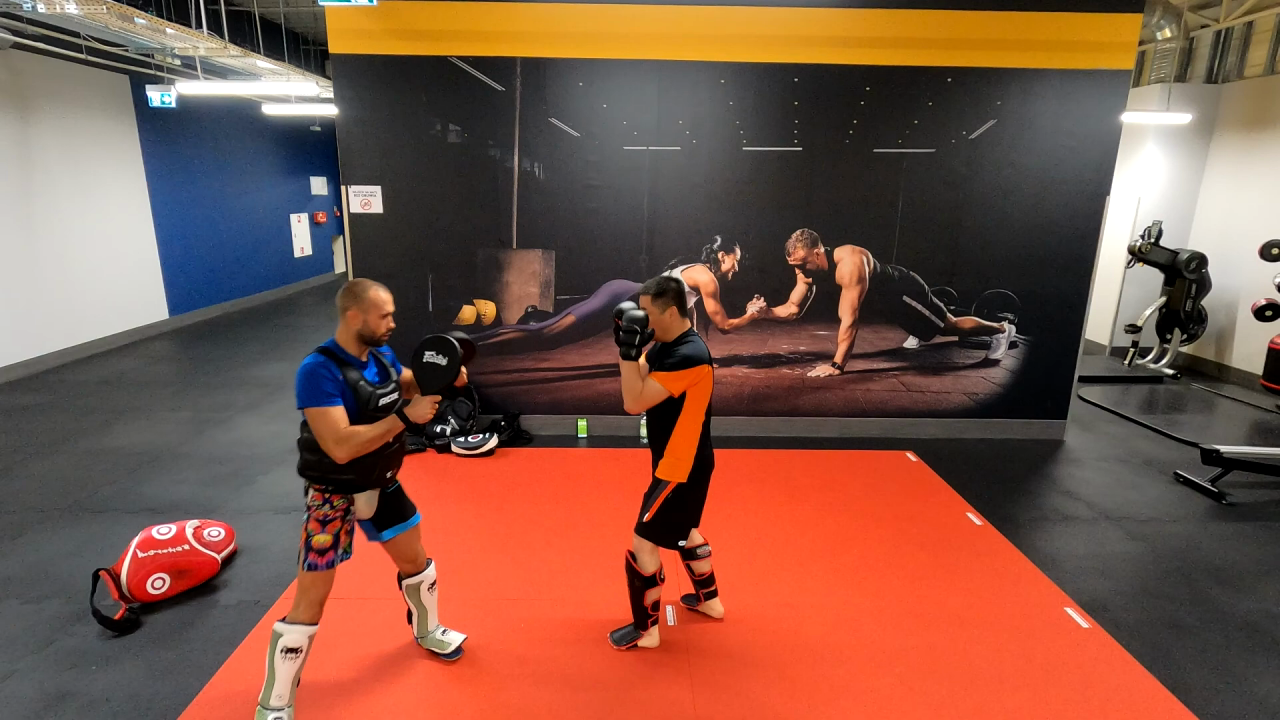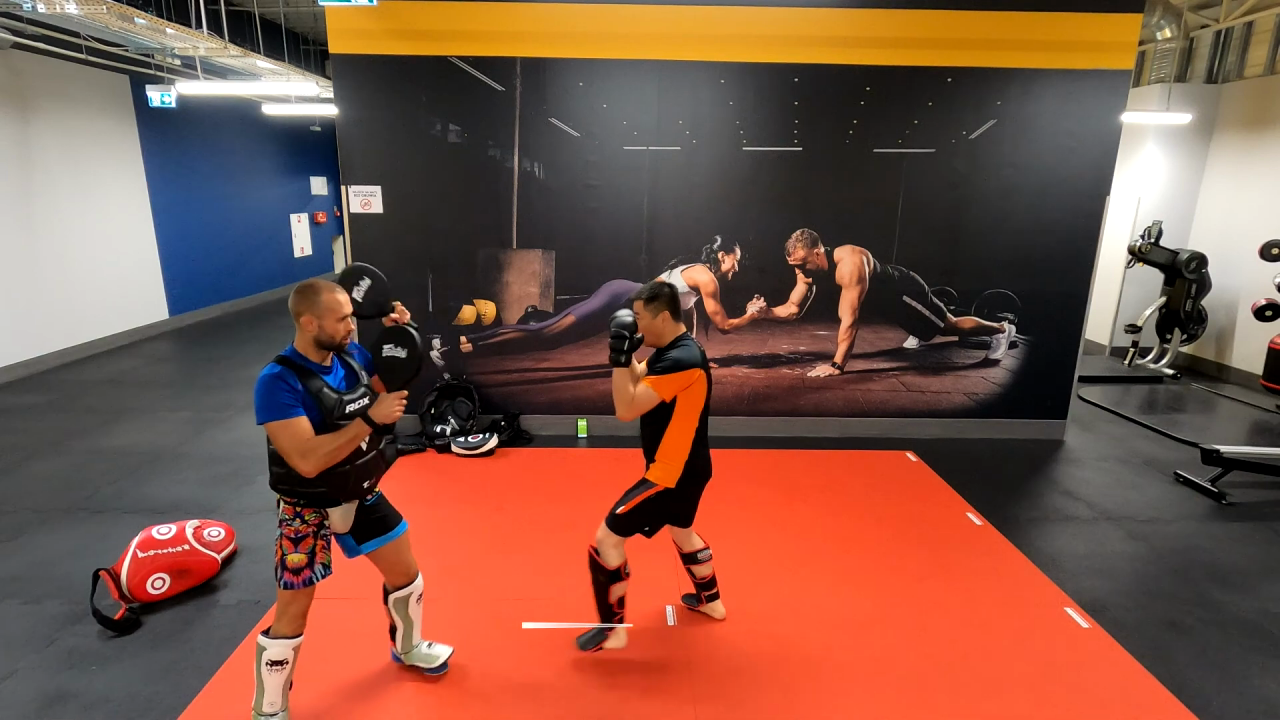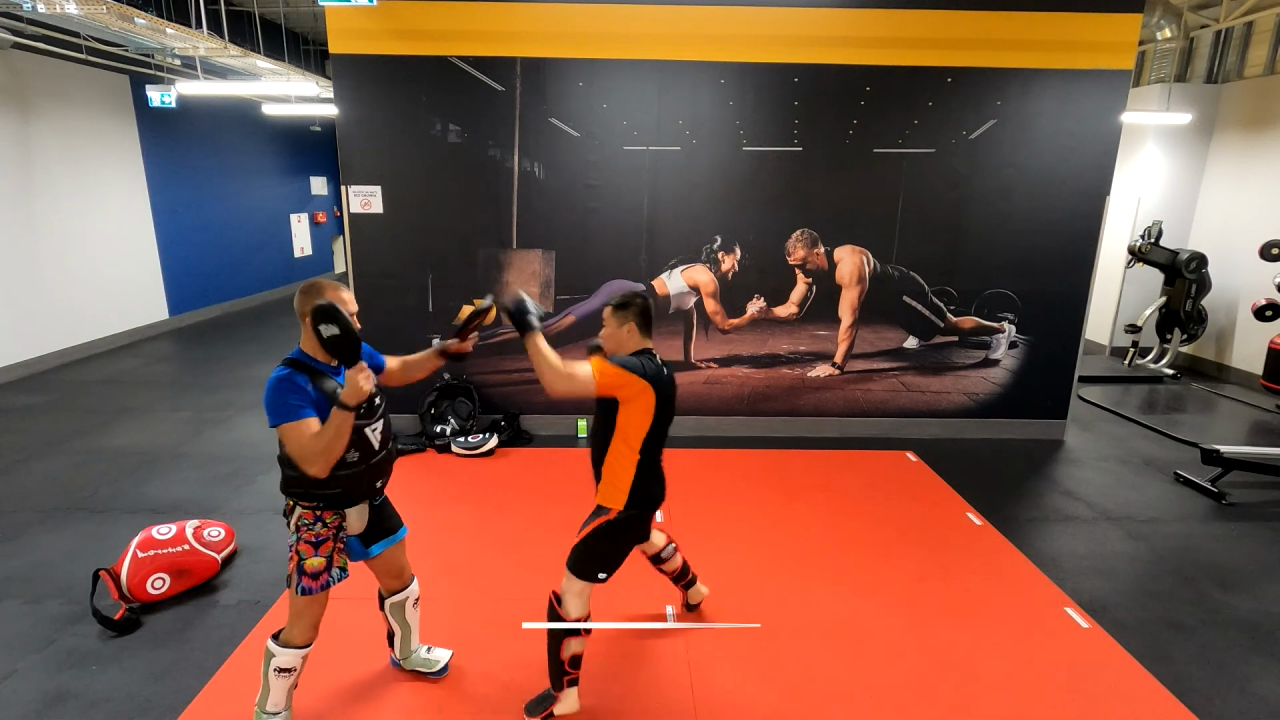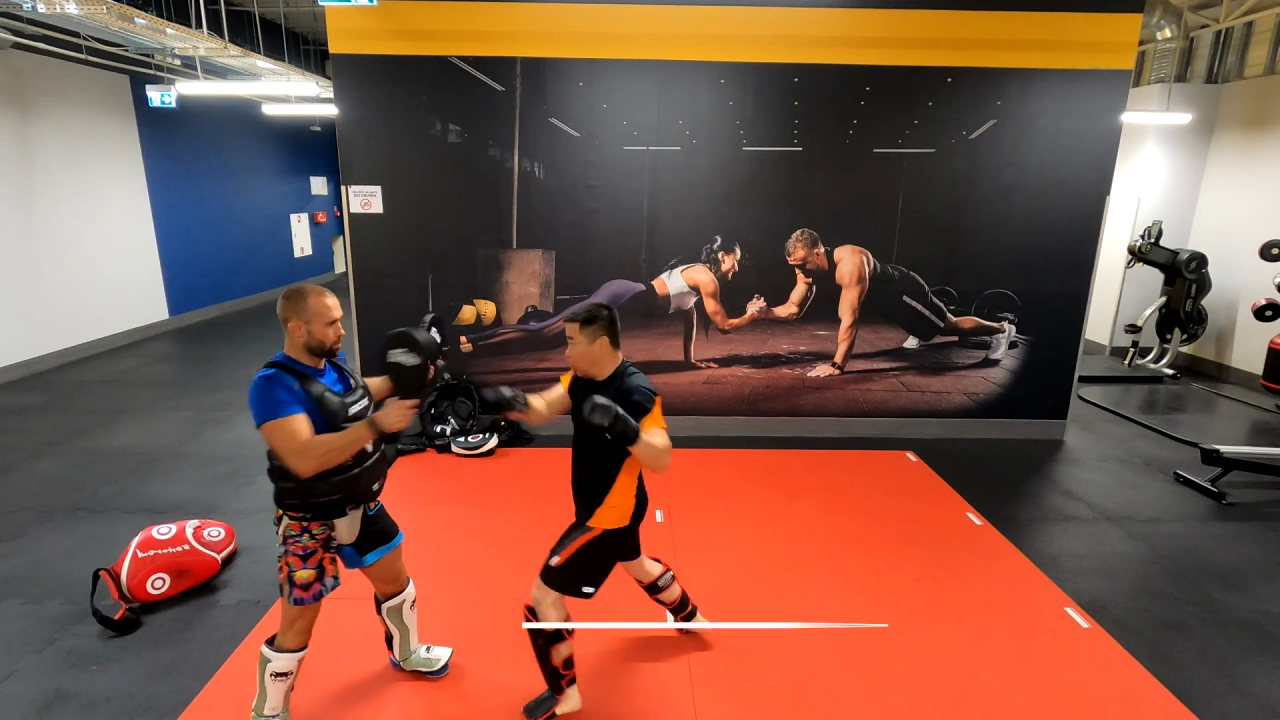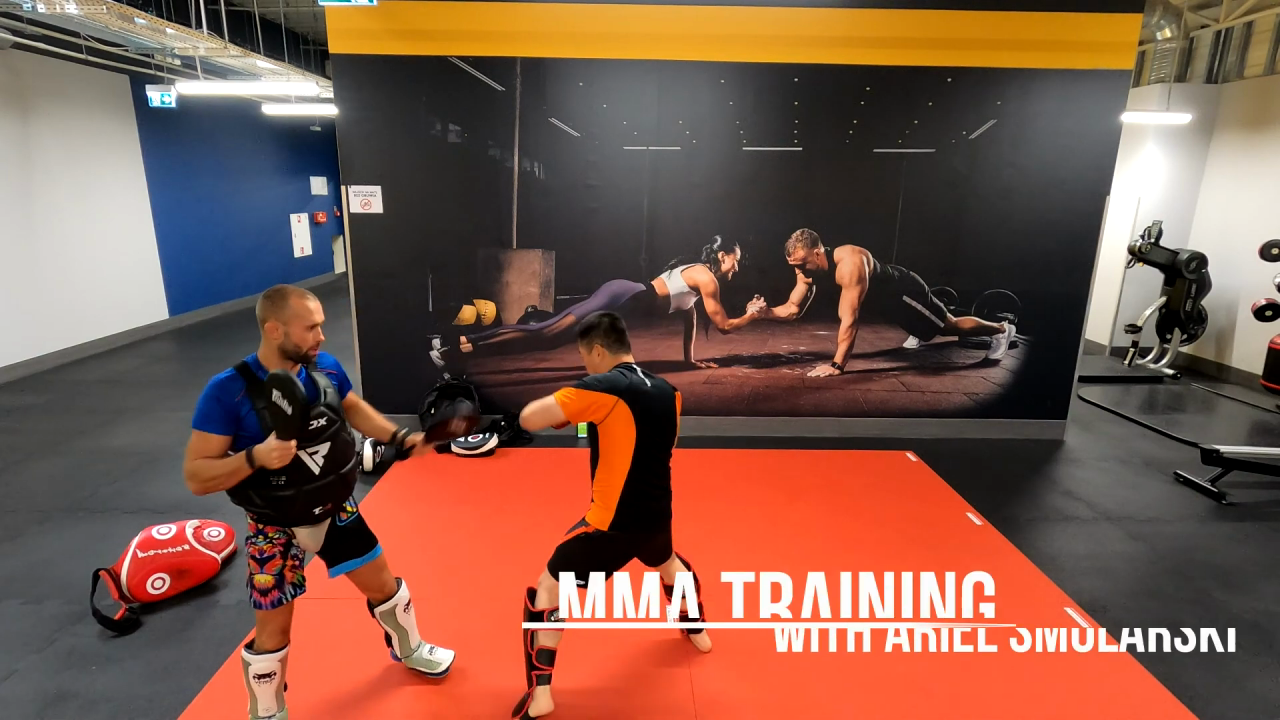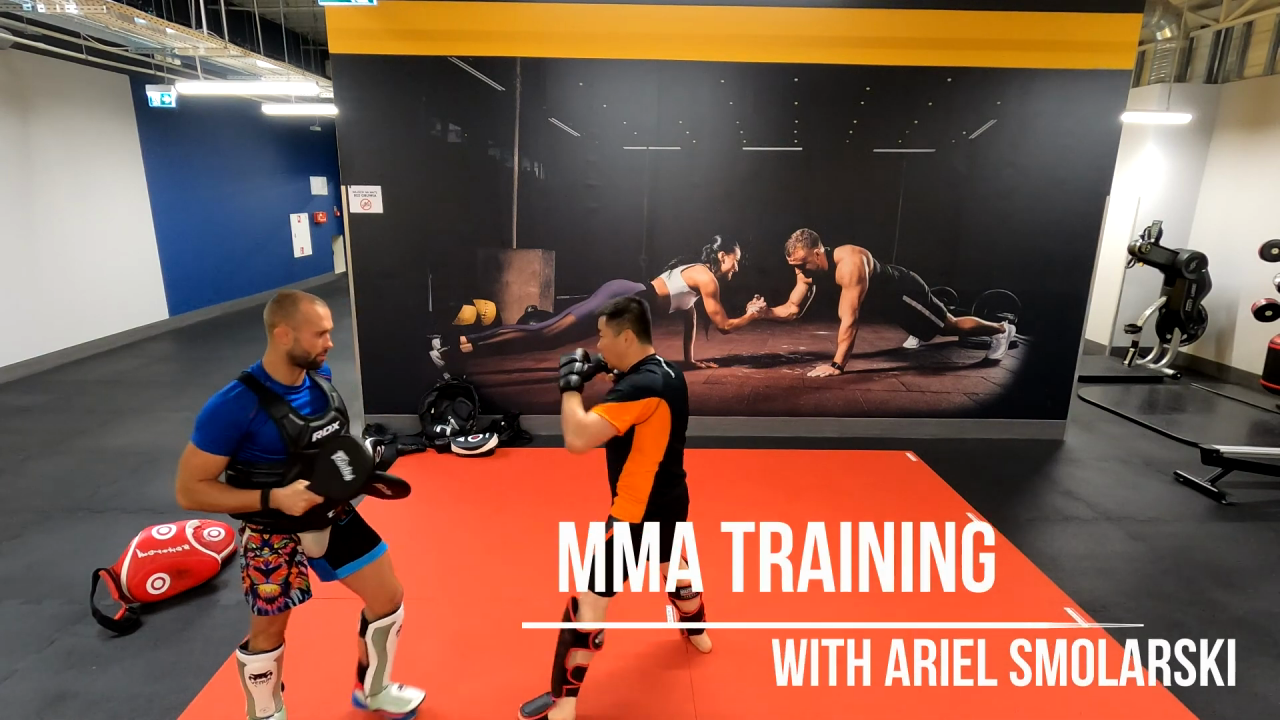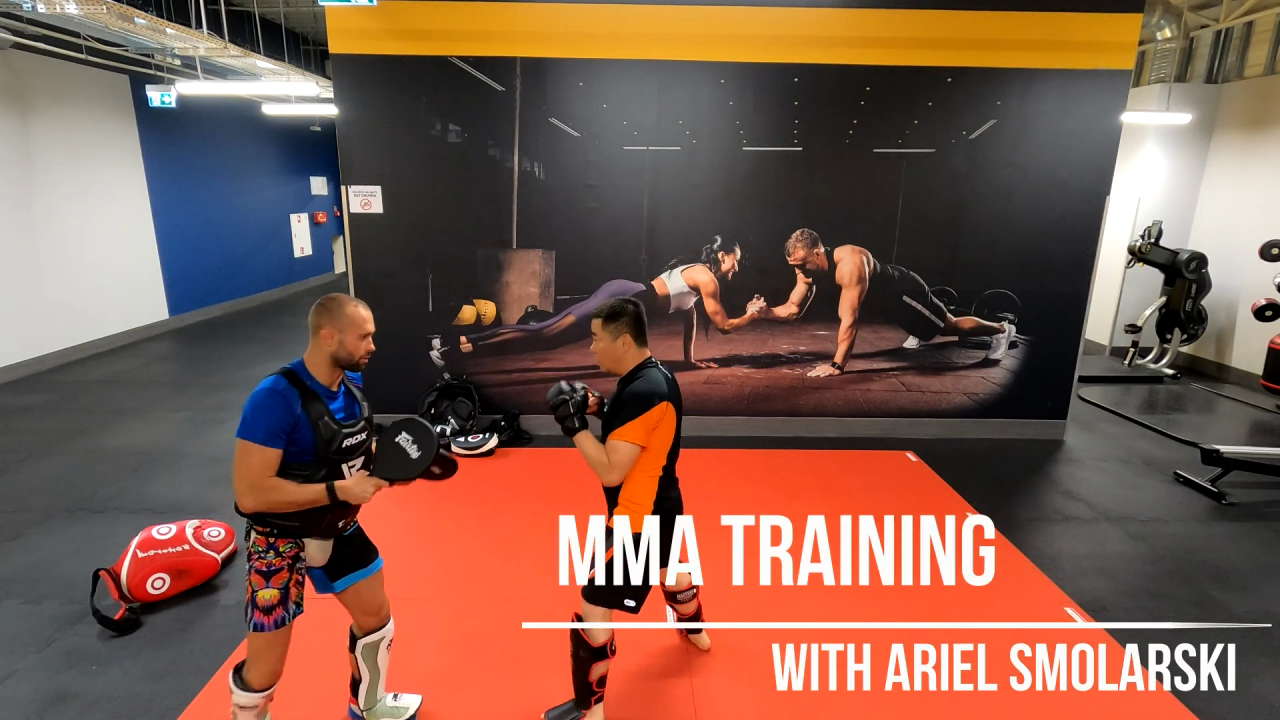
dt=0.3s
person 1, frame 1
left shoulder: (379, 353)
right shoulder: (318, 371)
left elbow: (409, 387)
right elbow: (341, 446)
right wrist: (406, 417)
left hip: (380, 485)
right hip: (332, 497)
left knee: (416, 560)
right knee: (310, 601)
left ankle: (427, 629)
person 1, frame 2
left shoulder: (349, 354)
right shoulder: (277, 381)
left elbow: (385, 384)
right elbow: (309, 461)
right wrist: (372, 419)
left hip: (361, 496)
right hip: (308, 512)
left knee: (405, 571)
right knee: (291, 616)
left ankle: (408, 646)
person 1, frame 3
left shoulder: (352, 354)
right shoulder: (287, 384)
left elbow: (401, 369)
right elbow: (317, 463)
left wrist: (445, 349)
right wrist: (345, 407)
left hip: (367, 500)
right hip: (321, 515)
left knee: (399, 578)
right knee: (303, 625)
left ankle: (407, 652)
person 1, frame 4
left shoulder: (331, 362)
right shoulder: (273, 386)
left elbow: (358, 400)
right elbow: (305, 459)
left wrist: (397, 383)
right wrist: (377, 424)
left hip: (359, 508)
right hip: (309, 524)
left knee: (395, 582)
right knee: (296, 630)
left ankle: (406, 652)
person 1, frame 5
left shoulder: (328, 368)
right shoulder: (227, 392)
left elbow: (356, 410)
right elbow: (196, 475)
left wrist: (399, 437)
right wrist: (255, 457)
left hip: (335, 513)
right hip: (274, 529)
left knee: (383, 584)
right knee: (272, 634)
left ankle: (409, 649)
person 1, frame 6
left shoulder: (319, 375)
right shoulder: (234, 405)
right elbow: (189, 491)
right wrist: (272, 498)
left hip: (334, 517)
right hip: (275, 536)
left knee: (388, 598)
right knee: (268, 636)
person 1, frame 7
left shoulder: (349, 382)
right shoulder: (274, 399)
right elbow: (249, 493)
right wrist: (338, 490)
left hip: (337, 530)
right hip: (279, 542)
left knee: (375, 615)
right knee: (265, 666)
person 2, frame 1
left shoulder: (688, 355)
right shoulder: (666, 344)
left elbow: (633, 402)
right elbow: (637, 376)
left wrist: (629, 348)
right wrist: (628, 340)
left hip: (680, 469)
right hip: (686, 464)
left knee: (643, 546)
right knee: (684, 530)
left ankle: (646, 629)
right ankle: (708, 598)
person 2, frame 2
left shoulder: (681, 361)
right shoulder: (674, 349)
left elbow: (626, 409)
right elbow: (637, 380)
left wrist: (619, 352)
right wrist: (626, 352)
left hip: (672, 474)
right hip: (688, 468)
left knee: (607, 538)
right knee: (681, 529)
left ankle: (613, 627)
right ankle: (710, 598)
person 2, frame 3
left shoulder: (636, 373)
right shoulder: (658, 369)
left elbow: (559, 383)
left wrist: (530, 326)
left hip: (622, 500)
right hip: (647, 490)
left knee: (571, 589)
right knee: (645, 540)
right ankle: (691, 590)
person 2, frame 4
left shoulder: (636, 393)
right shoulder: (583, 377)
left elbow: (660, 460)
right elbow: (542, 411)
left wrist: (625, 429)
right wrist: (515, 402)
left hip: (610, 514)
right hip: (602, 510)
left knee: (544, 597)
right knee: (635, 562)
right ankle: (689, 615)
person 2, frame 5
left shoulder: (604, 388)
right shoulder: (667, 390)
left elbow: (530, 418)
left wrist: (555, 401)
left hip: (613, 521)
right hip: (657, 514)
left knee: (546, 589)
right knee: (669, 565)
right ankle: (696, 630)
person 2, frame 6
left shoulder: (640, 386)
right shoulder: (669, 374)
left elbow: (578, 439)
left wrist: (571, 383)
right wrist: (606, 372)
left hip: (638, 512)
right hip: (672, 502)
left knee: (587, 598)
right knee: (671, 562)
right ankle: (697, 631)
person 2, frame 7
left shoulder: (643, 392)
right shoulder: (653, 377)
left elbow: (611, 472)
left wrist: (573, 423)
right wrist: (599, 412)
left hip: (639, 518)
right hip: (660, 508)
left knee: (593, 609)
right knee: (668, 570)
right ankle: (696, 632)
person 3, frame 1
left shoulder: (697, 272)
right shoulder: (707, 278)
left elbow: (688, 313)
right elbow: (724, 324)
right wrist: (752, 314)
left hip: (622, 296)
right hip: (622, 300)
left knee: (546, 332)
right knee: (547, 335)
person 3, frame 2
left shoulder: (693, 271)
right shoulder: (707, 278)
left elbow: (687, 314)
right elbow: (723, 325)
right wrist: (751, 314)
left hip: (619, 295)
right hip: (621, 300)
left knee: (543, 333)
right knee: (544, 336)
left ankle: (463, 342)
right ankle: (457, 349)
person 3, frame 3
left shoulder: (695, 272)
right shoulder: (707, 278)
left elbow: (689, 316)
right elbow: (724, 324)
left wrist: (690, 359)
right wrist: (751, 315)
left hip: (623, 295)
right hip: (621, 299)
left knee: (547, 332)
right knee: (545, 333)
person 3, frame 4
left shoulder: (695, 272)
right shoulder: (708, 279)
left elbow: (690, 318)
right elbow: (724, 325)
left wrist: (691, 359)
right wrist: (751, 314)
left hip: (620, 293)
right hip: (621, 299)
left knee: (547, 332)
right knee: (546, 334)
left ankle: (468, 341)
right ankle: (469, 345)
person 3, frame 5
left shoulder: (695, 272)
right shoulder: (707, 278)
left elbow: (689, 316)
right elbow: (724, 325)
left wrist: (690, 358)
right wrist: (751, 315)
left hip: (621, 297)
right hip: (621, 300)
left knee: (544, 334)
right knee: (544, 336)
left ankle: (461, 342)
right ankle: (457, 348)
person 3, frame 6
left shoulder: (695, 272)
right shoulder: (707, 278)
left elbow: (690, 316)
right elbow: (724, 325)
left wrist: (690, 359)
right wrist: (751, 314)
left hip: (621, 295)
right hip: (623, 300)
left knee: (545, 335)
right knee: (545, 336)
left ankle: (460, 342)
right ankle: (458, 347)
person 3, frame 7
left shoulder: (694, 272)
right shoulder: (707, 278)
left elbow: (690, 316)
right elbow: (724, 325)
left wrist: (690, 359)
right wrist: (751, 314)
left hip: (621, 296)
right hip: (622, 300)
left knee: (545, 333)
right knee: (545, 336)
left ankle: (459, 343)
right ankle: (458, 347)
person 4, frame 1
left shoulder: (850, 264)
right shoulder: (809, 268)
left elbow: (850, 319)
right elbow: (793, 309)
left wrist: (837, 365)
right wrist: (765, 312)
left hip: (904, 290)
right hip: (886, 293)
left knee: (949, 326)
left ankle: (1000, 330)
right ankle: (919, 334)
person 4, frame 2
left shoulder: (850, 264)
right shoulder: (808, 268)
left elbow: (850, 318)
right elbow: (793, 309)
left wrist: (837, 365)
right wrist: (765, 312)
left hip: (904, 289)
right hip: (885, 293)
left knee: (949, 326)
left ankle: (1000, 330)
right ankle: (919, 333)
person 4, frame 3
left shoulder: (849, 264)
right shoulder: (808, 268)
left elbow: (849, 319)
right elbow: (793, 309)
left wrist: (837, 365)
right wrist: (765, 312)
left hip: (904, 290)
right hip: (886, 293)
left knee: (949, 326)
left ankle: (1001, 330)
right ankle: (919, 334)
person 4, frame 4
left shoulder: (849, 264)
right shoulder: (808, 269)
left elbow: (849, 318)
right elbow: (793, 308)
left wrist: (837, 365)
right wrist: (765, 312)
left hip: (904, 290)
right hip: (886, 293)
left knee: (949, 326)
left ankle: (1000, 330)
right ankle: (919, 333)
person 4, frame 5
left shoulder: (849, 264)
right shoulder: (809, 267)
left elbow: (849, 319)
right elbow: (793, 309)
left wrist: (837, 365)
right wrist: (765, 312)
left hip: (904, 290)
right hip: (886, 293)
left knee: (949, 326)
left ankle: (1001, 330)
right ankle: (918, 335)
person 4, frame 6
left shoulder: (850, 264)
right shoulder: (808, 268)
left elbow: (849, 319)
right elbow: (793, 309)
left wrist: (838, 364)
right wrist: (764, 312)
left hip: (904, 290)
right hip: (887, 292)
left knee: (949, 326)
left ankle: (1001, 330)
right ankle: (919, 333)
person 4, frame 7
left shoulder: (849, 264)
right shoulder: (808, 267)
left elbow: (849, 319)
right elbow: (793, 309)
left wrist: (837, 365)
right wrist: (764, 313)
left hip: (904, 290)
right hip: (886, 293)
left knee: (949, 326)
left ankle: (1001, 330)
right ankle: (919, 334)
